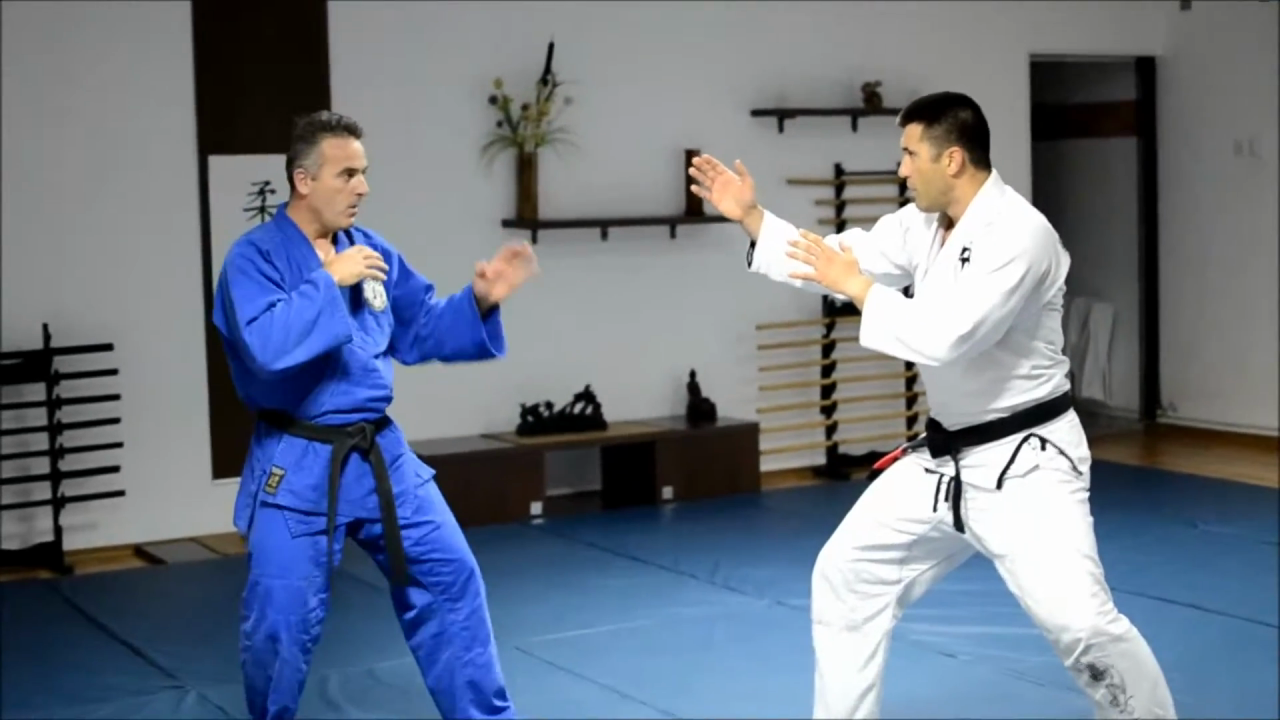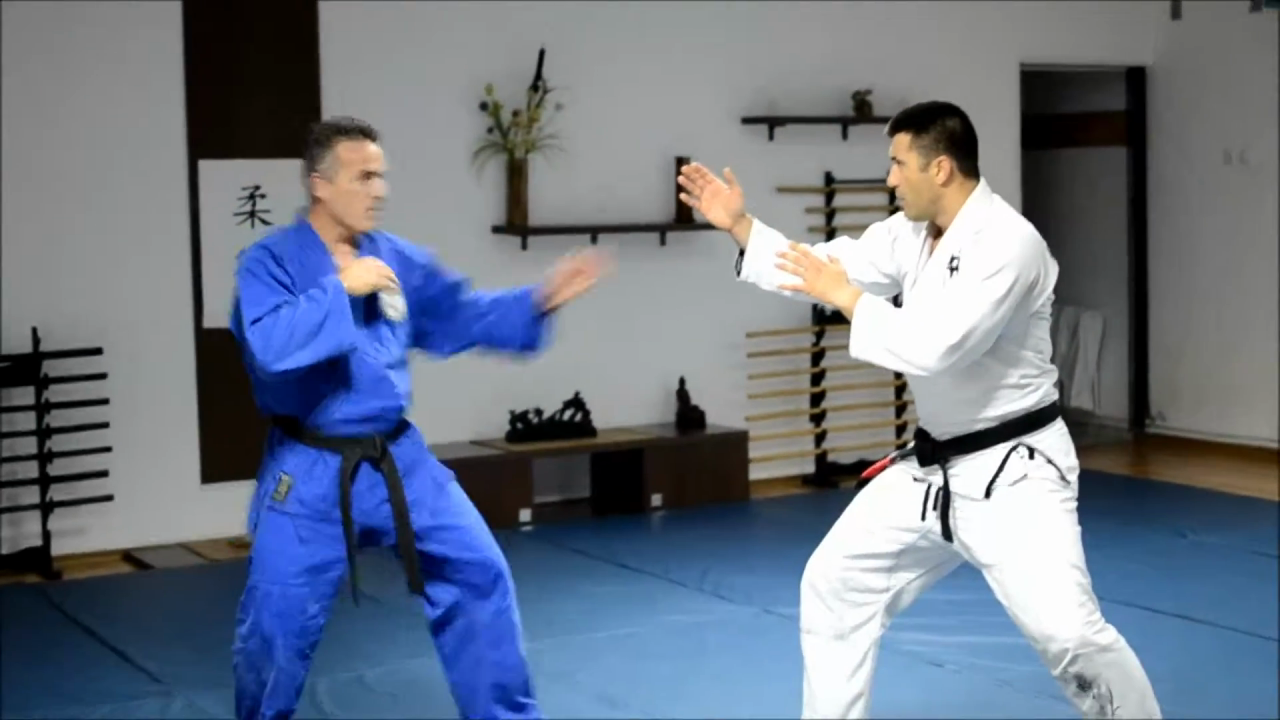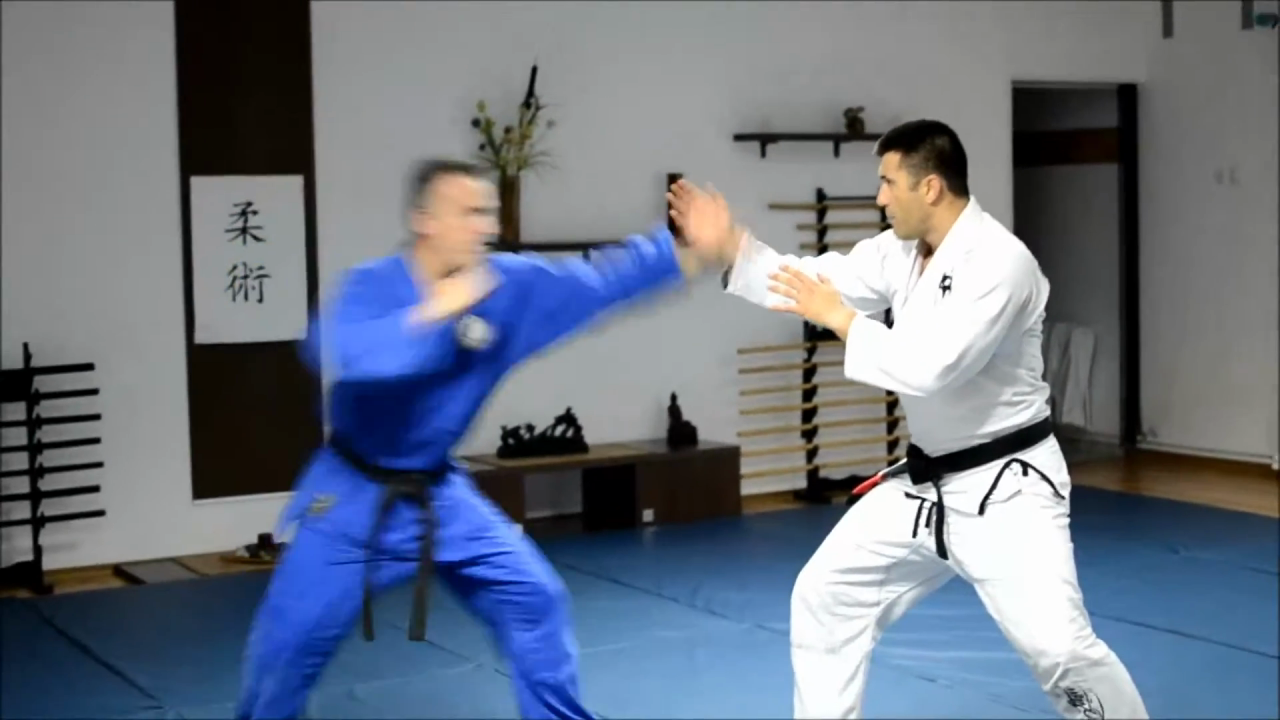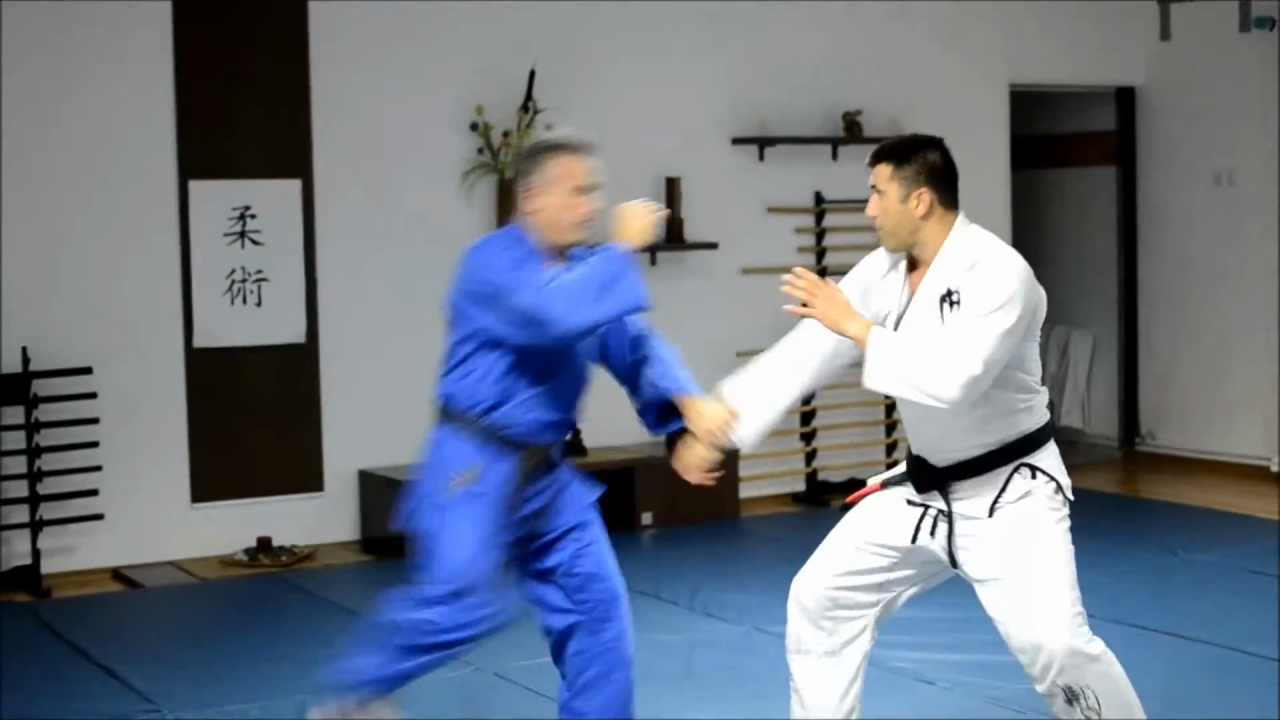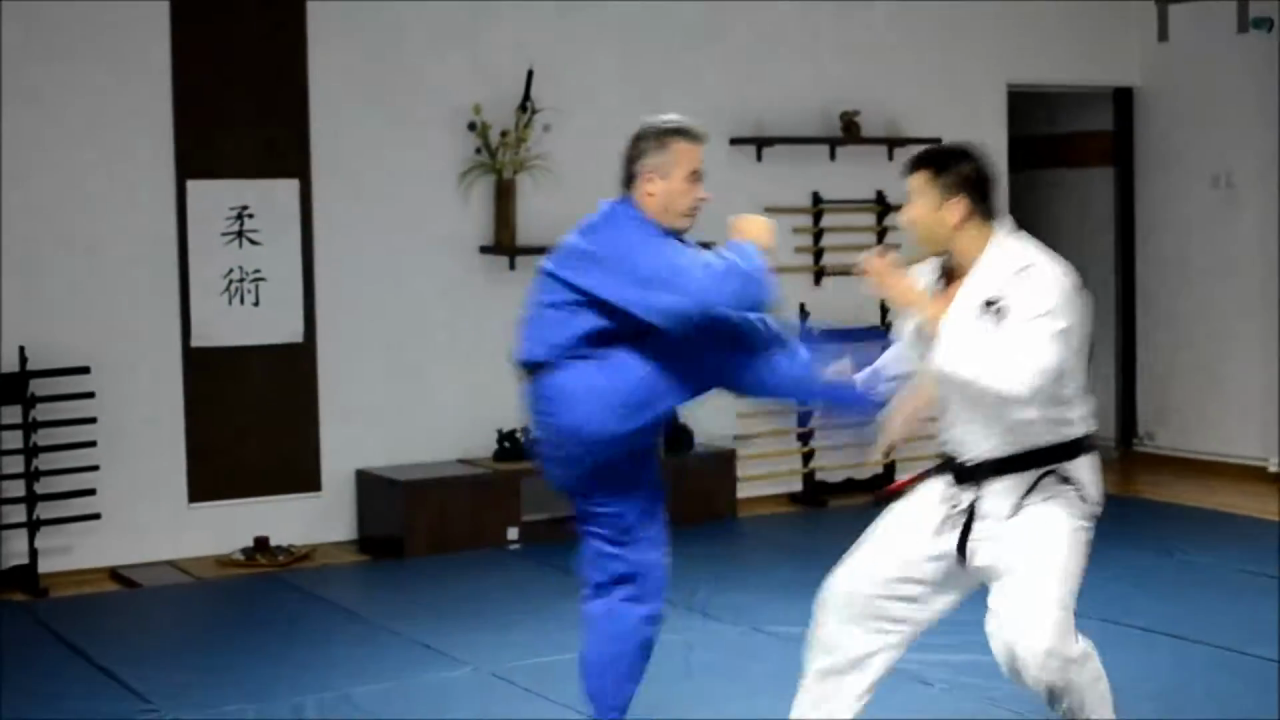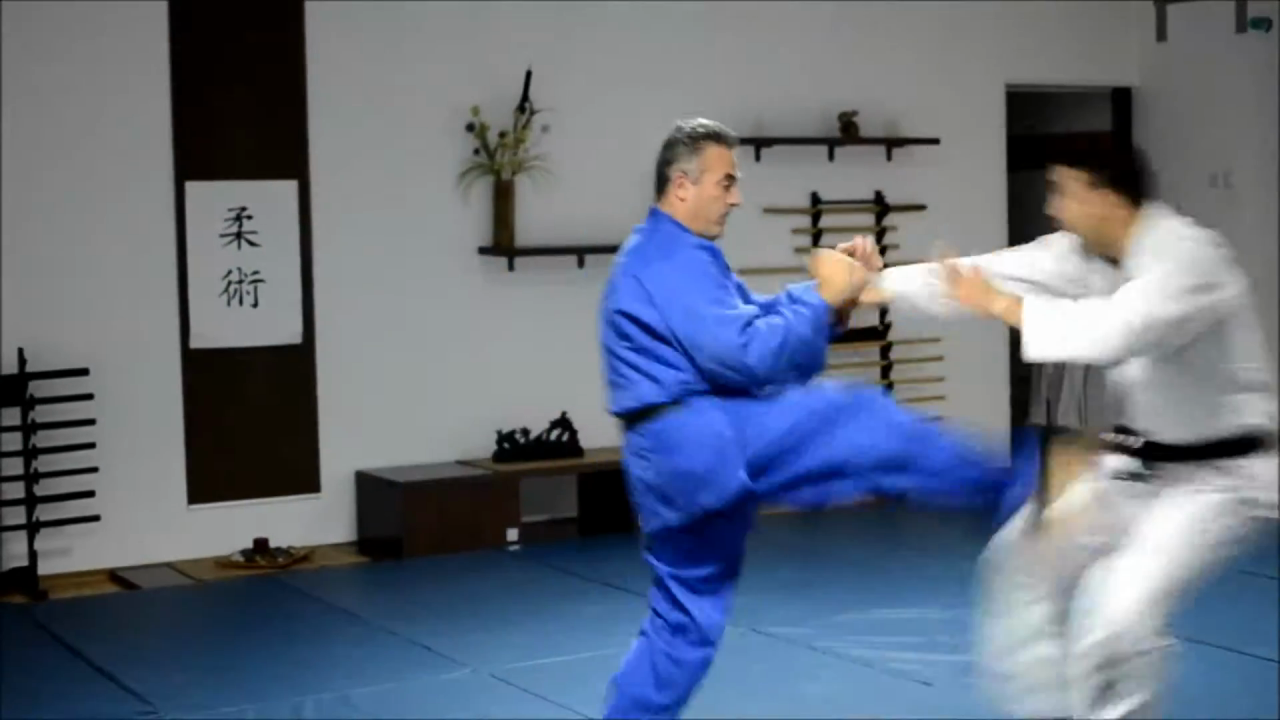
dt=0.2s
person 1, frame 1
left shoulder: (1019, 233)
right shoulder: (923, 223)
left elbow: (945, 338)
right elbow: (836, 258)
left wrist: (857, 286)
right wrist: (750, 216)
left hip: (1024, 461)
right hip: (945, 456)
left knee: (1079, 619)
right knee: (847, 575)
person 1, frame 2
left shoulder: (1008, 243)
right shoulder: (911, 233)
left elbow: (935, 348)
right elbow: (825, 267)
left wrist: (846, 297)
right wrist: (739, 225)
left hip: (1013, 470)
right hip: (933, 466)
left knee: (1067, 629)
right knee: (835, 583)
person 1, frame 3
left shoulder: (999, 261)
right shoulder: (901, 250)
left elbow: (930, 367)
right elbow: (815, 282)
left wrist: (839, 317)
right wrist: (731, 246)
left hip: (1006, 485)
right hip: (927, 484)
left knee: (1057, 643)
right knee: (826, 596)
person 1, frame 4
left shoulder: (999, 273)
right shoulder: (883, 271)
left elbow: (953, 380)
right elbow: (805, 354)
left wrist: (857, 327)
left hip: (1010, 490)
right hip: (924, 489)
left knee: (1055, 642)
right knee: (820, 598)
person 1, frame 5
left shoulder: (1040, 280)
right shoulder: (933, 278)
left elbow: (1024, 378)
right elbow: (916, 363)
left wrist: (934, 313)
left hip: (1042, 491)
right hip: (959, 489)
left knee: (1033, 642)
right knee: (855, 597)
person 1, frame 6
left shoulder: (1190, 258)
right shoulder: (1088, 254)
left elbow: (1110, 335)
right elbow: (1003, 272)
left wrist: (1004, 306)
right wrist: (884, 281)
left hip: (1224, 476)
right hip: (1141, 464)
left knee: (1120, 613)
right knee: (1025, 559)
person 2, frame 1
left shoulder: (371, 250)
right shoulder: (254, 257)
left elbow: (419, 334)
right elbow: (270, 347)
left wrist: (480, 301)
right wrist: (329, 279)
left hip: (379, 452)
right hip: (297, 465)
left knee: (448, 577)
right knee: (282, 620)
person 2, frame 2
left shoulder: (396, 257)
right shoulder: (269, 261)
left elbow: (459, 321)
right elbow: (274, 348)
left wrist: (540, 301)
right wrist: (342, 288)
left hip: (396, 460)
right hip: (311, 471)
left knee: (477, 576)
right knee: (277, 621)
person 2, frame 3
left shoulder: (502, 286)
right shoulder: (368, 289)
left elbow: (591, 286)
right elbow: (355, 360)
left wrist: (679, 252)
right wrist: (434, 312)
left hip: (436, 494)
right hip: (352, 493)
left knee: (535, 600)
right knee: (294, 632)
person 2, frame 4
left shoulder: (590, 270)
right shoulder: (496, 262)
left elbow: (632, 346)
right elbow: (563, 312)
left wrist: (685, 398)
right wrist: (624, 247)
left hip: (544, 471)
right hip: (475, 467)
left knee: (597, 611)
right knee: (463, 603)
person 2, frame 5
left shoulder: (651, 248)
right shoulder: (615, 238)
left elbow: (736, 319)
right elbow: (702, 299)
right wrist: (747, 253)
left hip: (607, 422)
right hip: (589, 399)
left knee: (627, 591)
right knee: (728, 343)
right ankle: (889, 402)
person 2, frame 6
left shoulder: (665, 252)
right shoulder: (670, 257)
left elbow: (743, 329)
right elbow: (748, 352)
left wrist: (830, 295)
right wrist: (820, 298)
left hip: (666, 461)
right hip: (706, 440)
left knee: (682, 626)
right knee: (866, 426)
right ankle: (1024, 489)
